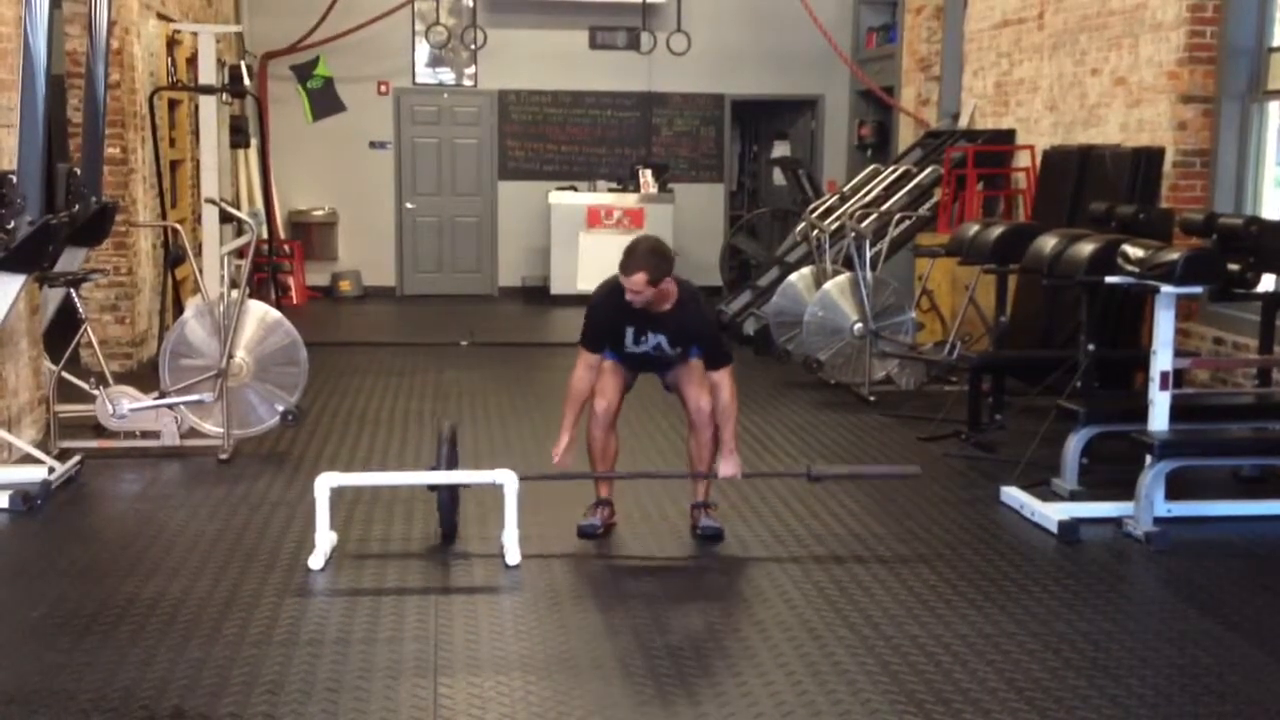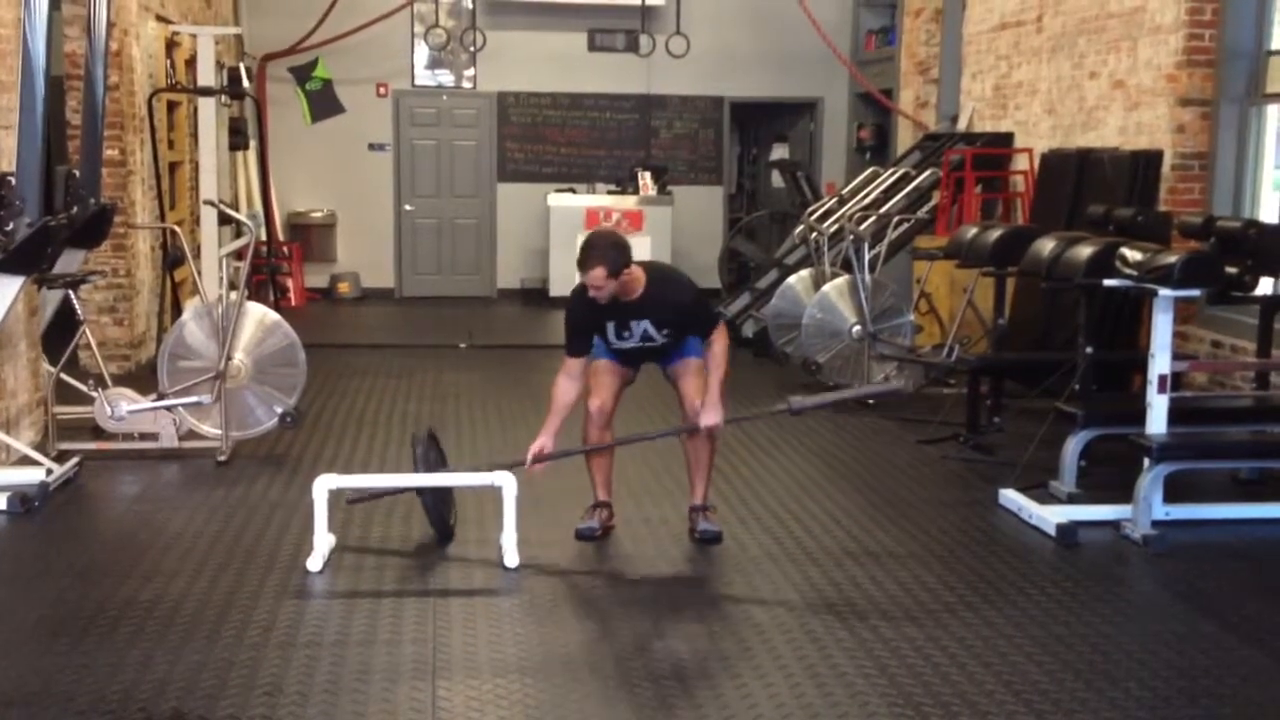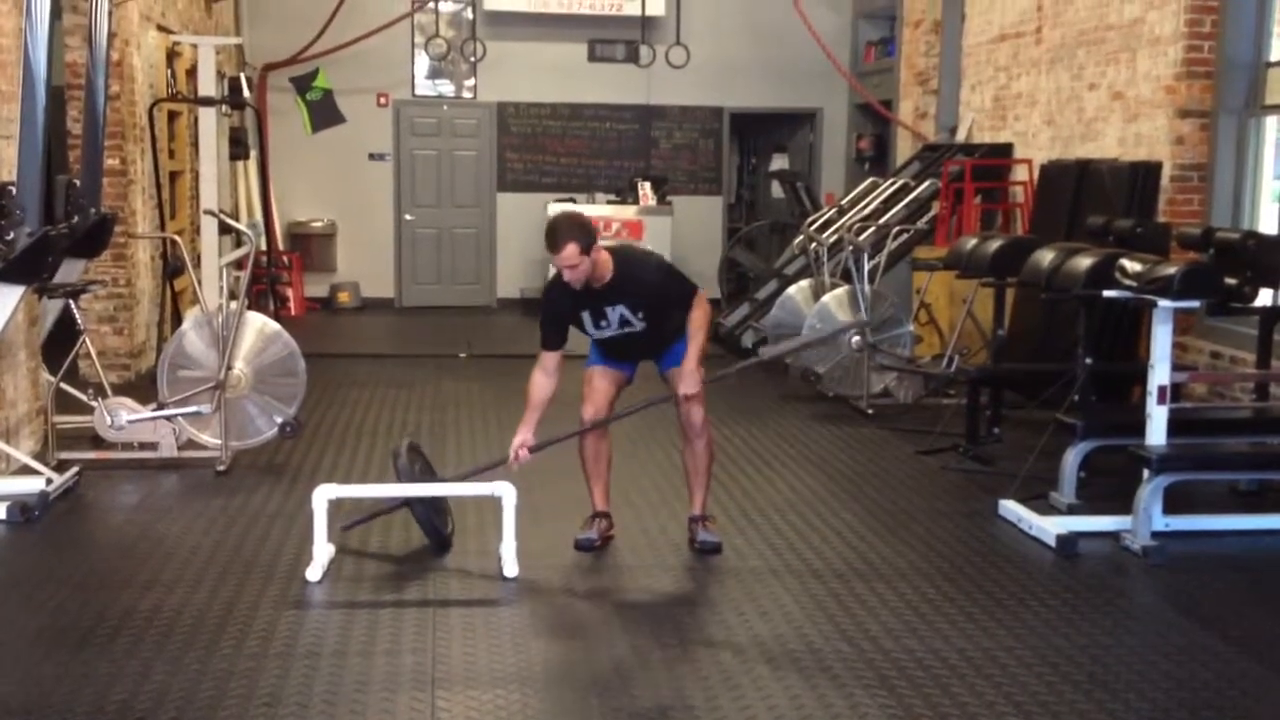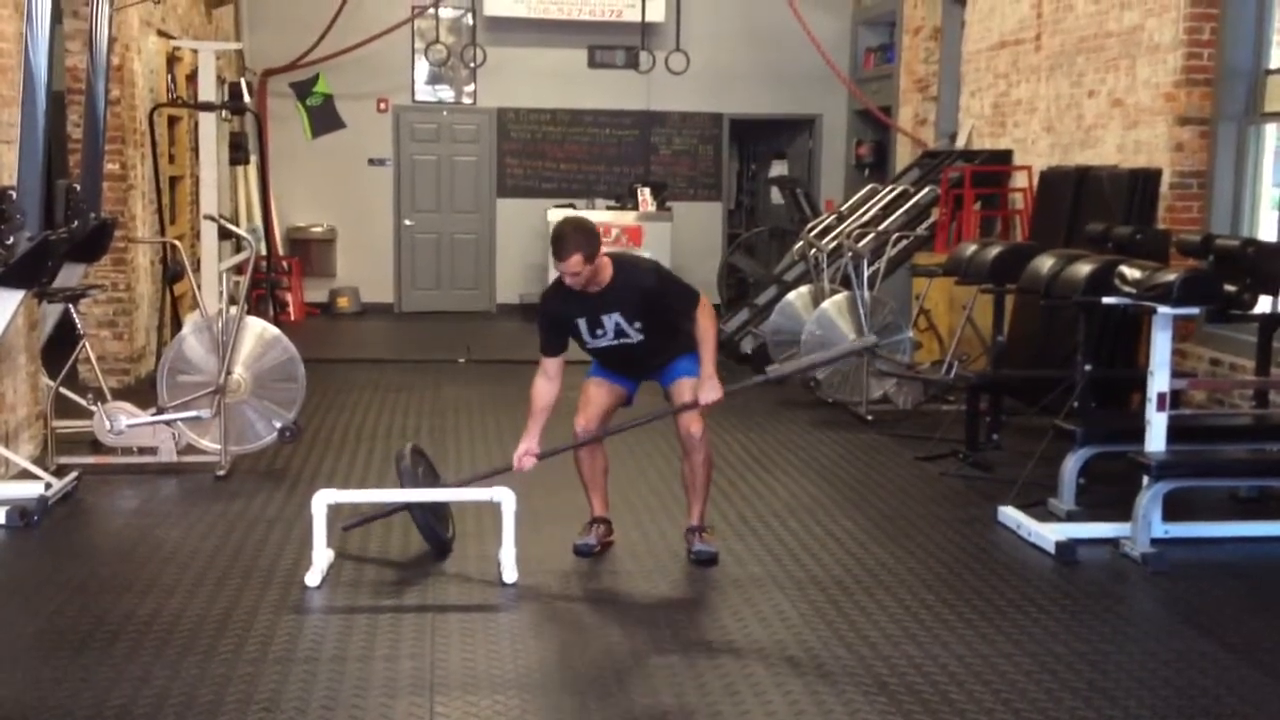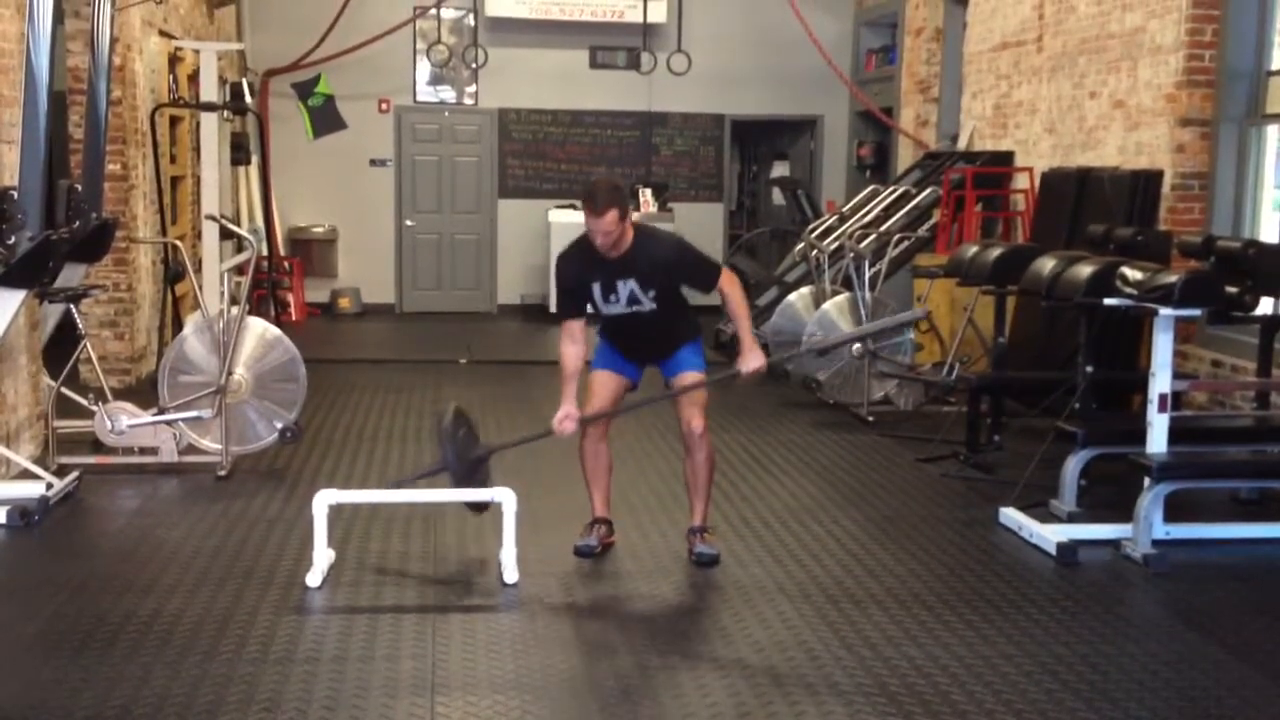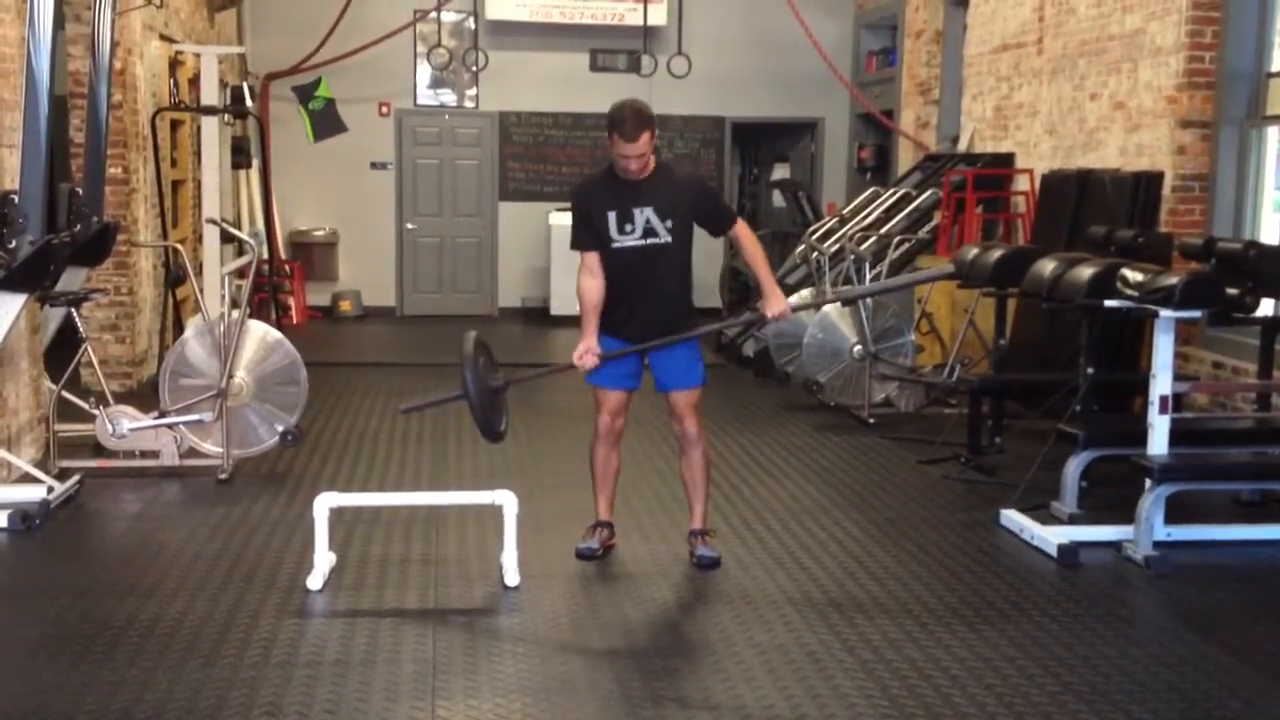
dt=0.5s
person 1, frame 1
left shoulder: (695, 311)
right shoulder: (607, 299)
left elbow: (723, 382)
right elbow: (586, 366)
left wrist: (729, 452)
right wrist: (566, 430)
left hip: (678, 356)
right hip: (621, 353)
left knee: (703, 409)
right knee: (602, 408)
left ankle: (701, 505)
right ankle: (604, 503)
person 1, frame 2
left shoulder: (674, 288)
right shoulder: (582, 302)
left elbow: (718, 335)
right elbow: (571, 374)
left wrist: (713, 400)
right wrist: (548, 434)
left hip: (677, 343)
right hip: (617, 348)
left knee: (698, 411)
right knee: (597, 408)
left ankle: (699, 508)
right ankle: (602, 506)
person 1, frame 3
left shoulder: (646, 268)
right shoulder: (557, 295)
left elbow: (699, 305)
right elbow: (547, 368)
left wrist: (691, 367)
right wrist: (526, 428)
left hip: (671, 338)
right hip: (611, 347)
left knee: (694, 418)
right knee: (591, 417)
left ankle: (699, 518)
right ankle: (601, 516)
person 1, frame 4
left shoulder: (645, 277)
right shoulder: (556, 301)
left elbow: (702, 310)
right elbow: (549, 372)
left wrist: (708, 375)
right wrist: (531, 436)
left hip: (672, 355)
right hip: (614, 364)
left knee: (692, 431)
right knee: (585, 426)
left ankle: (696, 528)
right ankle: (600, 522)
person 1, frame 5
left shoulder: (665, 249)
right shoulder: (572, 264)
left elbow: (727, 282)
right elbow: (573, 335)
left wrist: (748, 346)
right wrist: (568, 400)
left hip: (676, 342)
right hip: (618, 345)
left knee: (695, 428)
right knee: (591, 421)
left ankle: (699, 529)
right ankle: (600, 522)
person 1, frame 6
left shoulder: (684, 188)
right shoulder: (590, 195)
left elbow: (740, 233)
right elbow: (591, 270)
left wrist: (770, 290)
right wrist: (589, 335)
left hip: (675, 329)
right hip: (615, 332)
left knee: (688, 427)
right knee: (607, 425)
left ankle: (699, 530)
right ankle: (603, 524)
